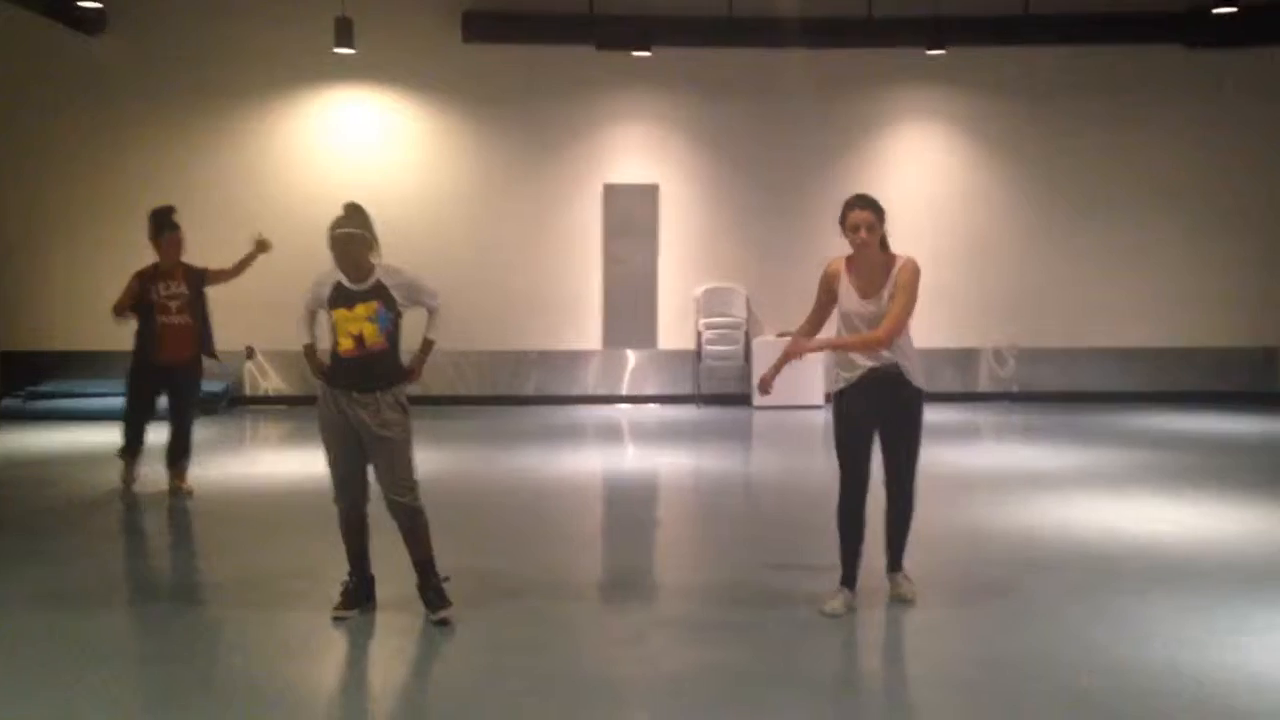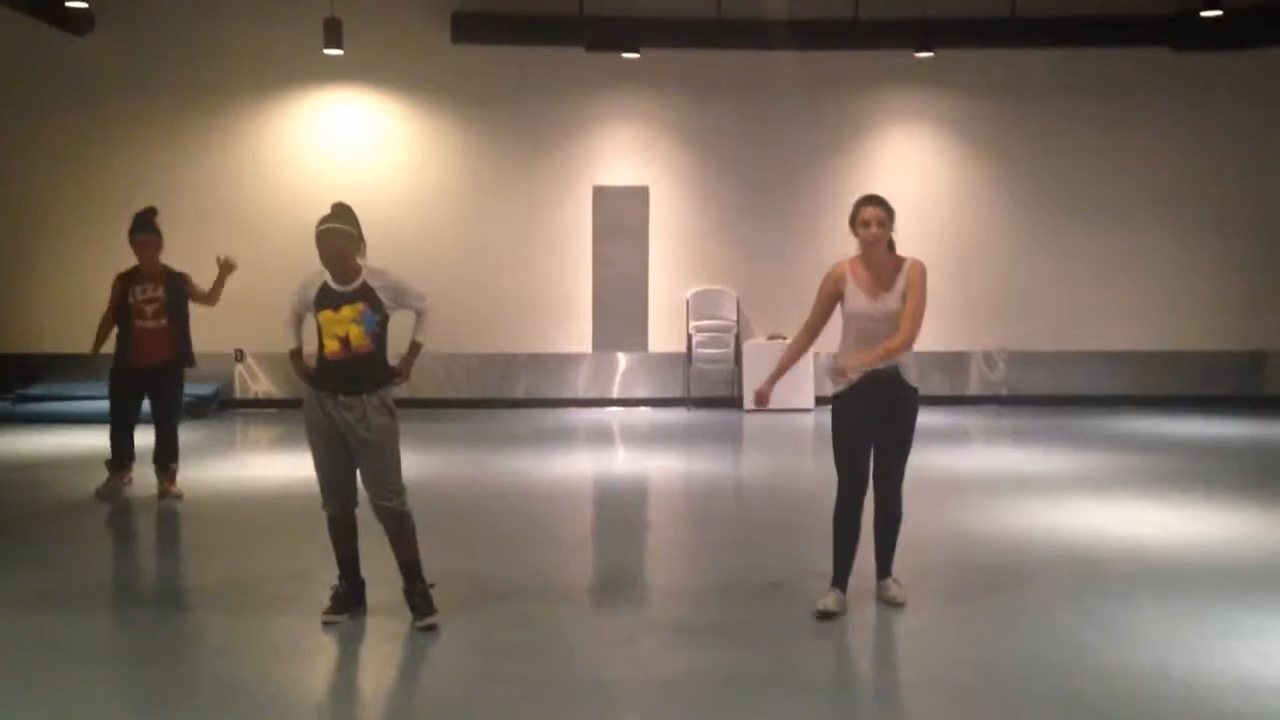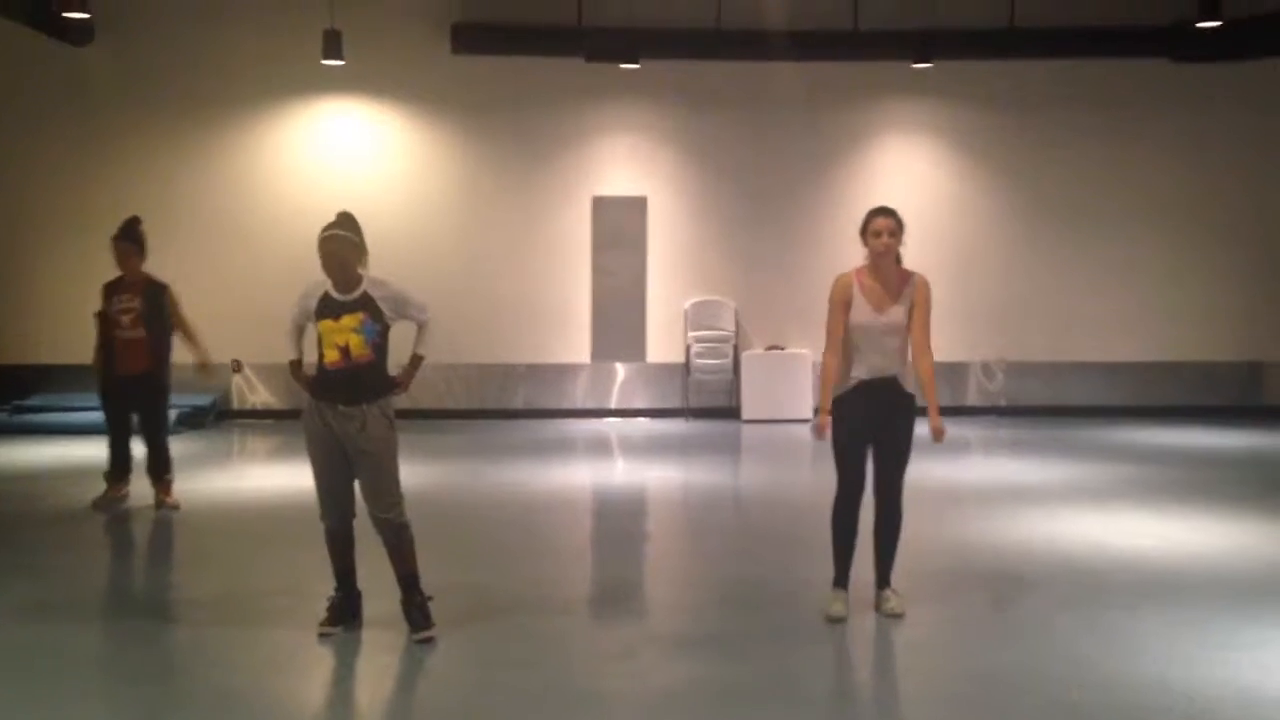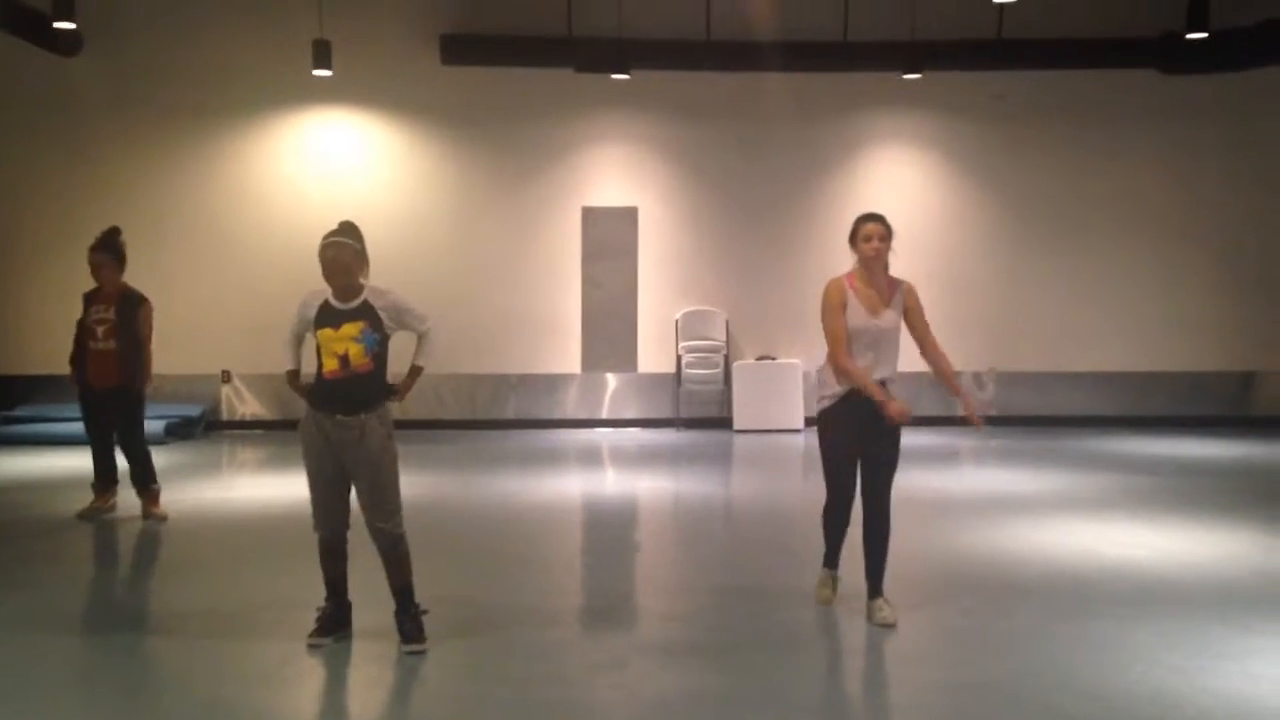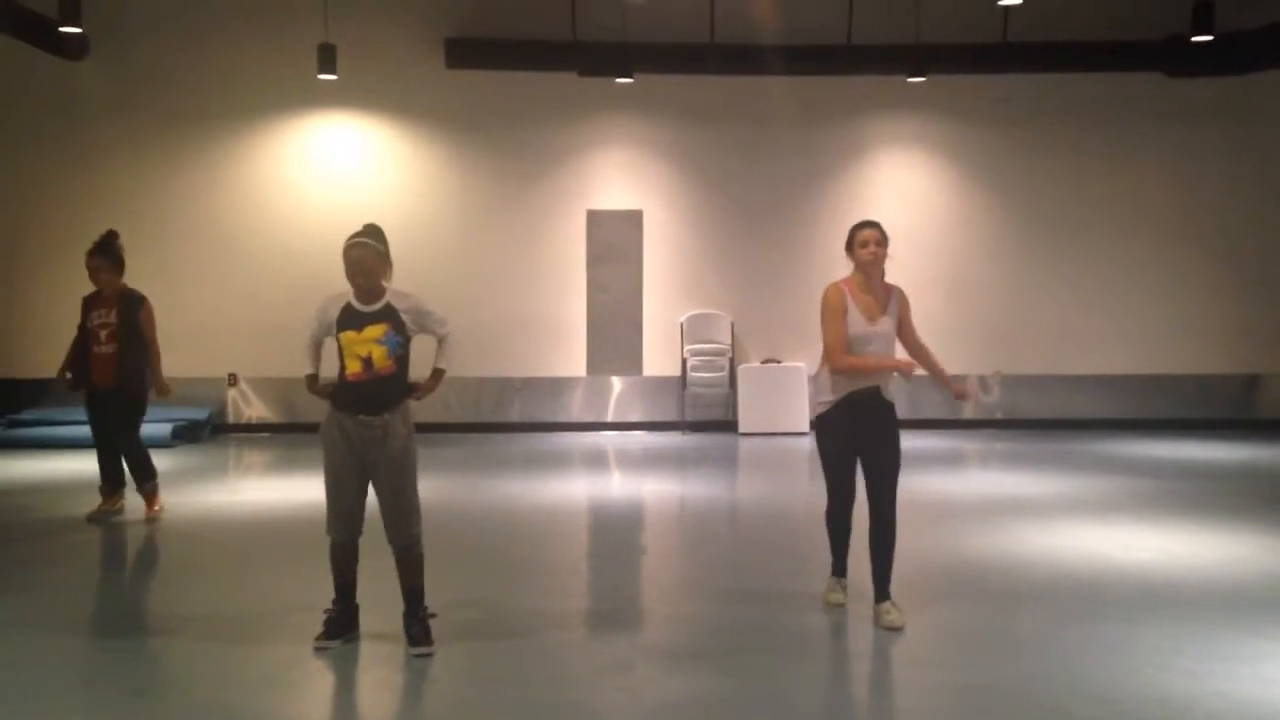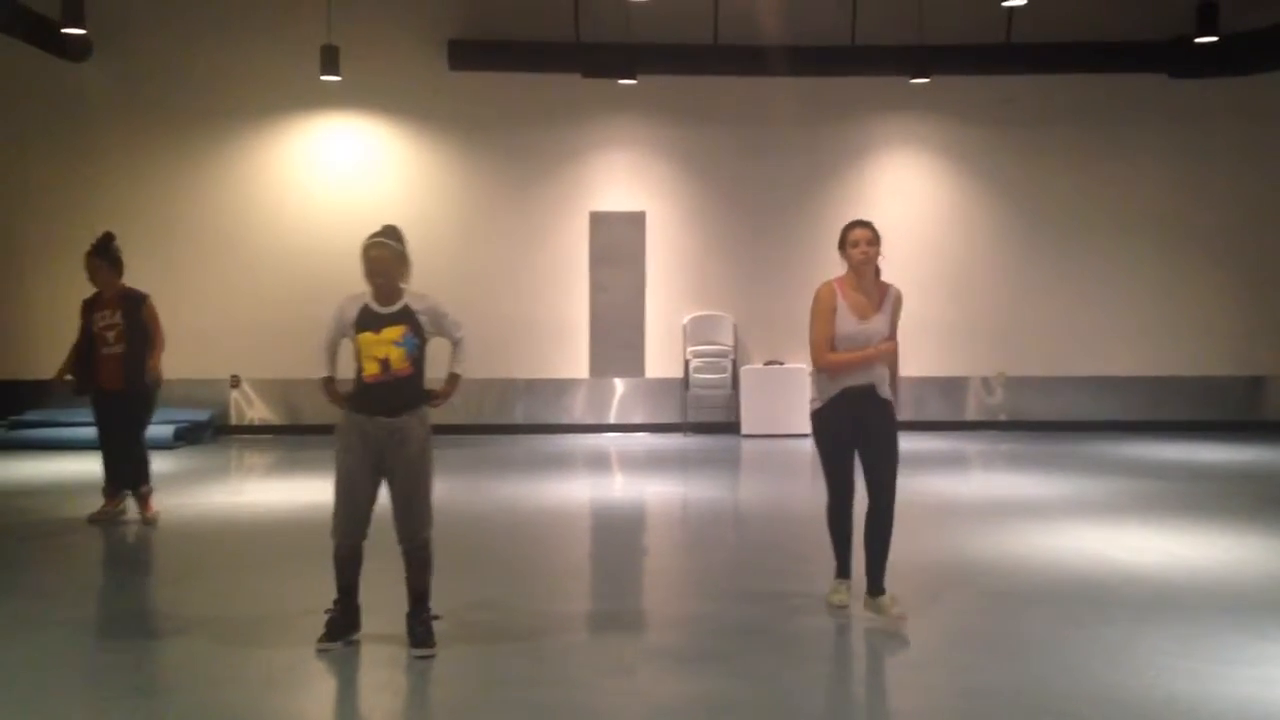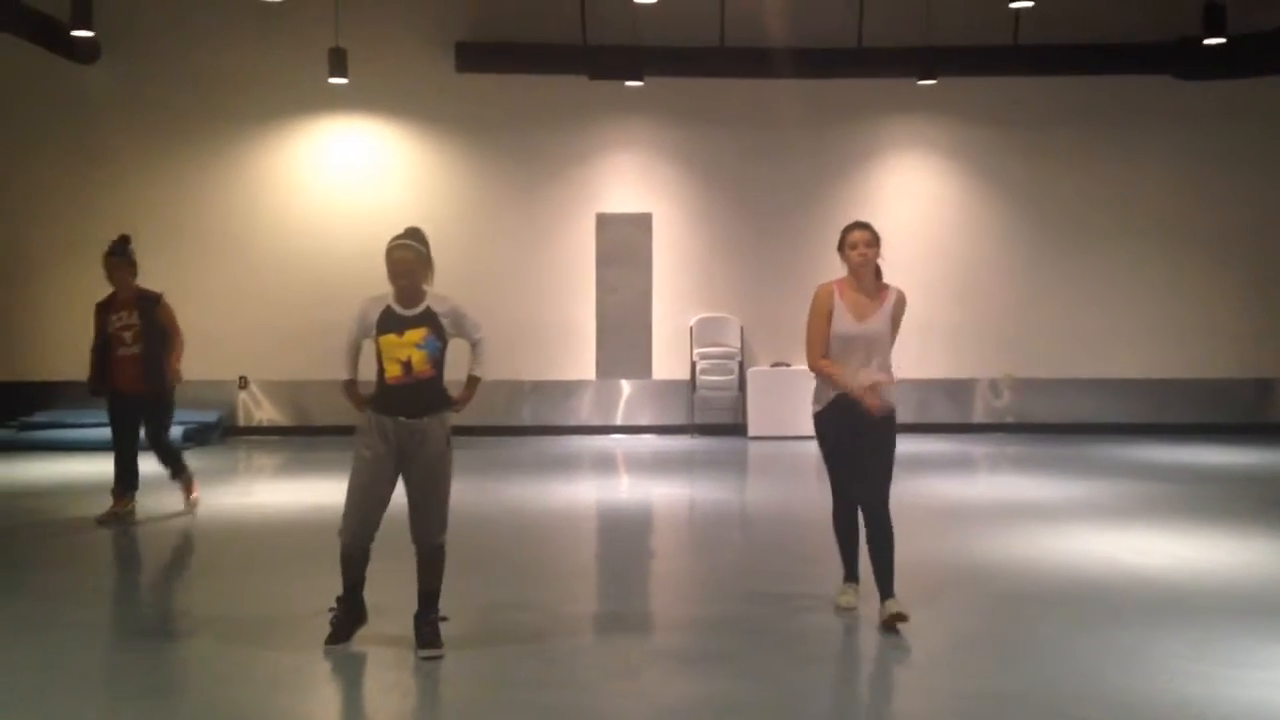
dt=0.2s
person 1, frame 1
left shoulder: (397, 281)
right shoulder: (324, 286)
left elbow: (435, 305)
right elbow: (307, 315)
left wrist: (422, 355)
right wrist: (312, 357)
left hip: (384, 400)
right hip: (336, 401)
left knee: (402, 494)
right knee: (348, 498)
left ankle: (430, 583)
right ankle: (359, 584)
person 1, frame 2
left shoulder: (383, 284)
right shoulder: (311, 287)
left elbow: (422, 307)
right elbow: (294, 318)
left wrist: (410, 358)
right wrist: (297, 360)
left hip: (371, 403)
right hip: (322, 404)
left knee: (389, 498)
right knee: (336, 502)
left ankle: (416, 587)
right ankle: (350, 588)
person 1, frame 3
left shoulder: (384, 294)
right shoulder: (312, 297)
left elbow: (424, 319)
right elbow: (295, 328)
left wrist: (411, 368)
right wrist: (297, 369)
left hip: (371, 413)
right hip: (323, 414)
left knee: (387, 510)
right knee: (334, 513)
left ankle: (414, 600)
right ankle: (346, 600)
person 1, frame 4
left shoulder: (385, 303)
right shoulder: (311, 306)
left elbow: (424, 329)
right elbow: (294, 338)
left wrist: (411, 377)
right wrist: (294, 377)
left hip: (369, 423)
right hip: (321, 424)
left knee: (385, 521)
right knee: (328, 524)
left ankle: (408, 612)
right ankle: (336, 610)
person 1, frame 5
left shoulder: (407, 307)
right shoulder: (332, 309)
left elbow: (444, 333)
right elbow: (314, 342)
left wrist: (434, 379)
right wrist: (313, 380)
left hip: (391, 425)
right hip: (342, 425)
left knee: (403, 525)
right knee: (342, 526)
left ankle: (416, 616)
right ankle: (344, 612)
person 1, frame 6
left shoulder: (424, 309)
right shoulder: (350, 310)
left elbow: (458, 337)
right elbow: (330, 344)
left wrist: (451, 383)
right wrist: (329, 384)
left hip: (408, 426)
right hip: (359, 426)
left knee: (414, 528)
right knee: (348, 526)
left ankle: (420, 619)
right ankle: (345, 612)
person 1, frame 7
left shoulder: (446, 311)
right shoulder: (372, 311)
left elbow: (477, 340)
right elbow: (352, 345)
left wrist: (470, 388)
right wrist: (351, 388)
left hip: (430, 428)
right hip: (380, 426)
left knee: (430, 530)
right knee: (356, 525)
left ankle: (428, 620)
right ankle: (350, 608)
person 2, frame 1
left shoulder: (906, 269)
right shoulder: (834, 272)
left elbow: (886, 334)
right elbow: (812, 324)
left wrist: (822, 345)
right wrist: (775, 368)
left hip: (901, 385)
right hip: (854, 387)
left knee: (901, 486)
right knee: (853, 488)
left ankle: (896, 570)
right ankle: (847, 584)
person 2, frame 2
left shoulder: (912, 270)
right shoulder: (840, 274)
left elbow: (907, 335)
right elbow: (809, 332)
left wrist: (865, 359)
right wrist: (771, 380)
left hip: (897, 388)
right hip: (852, 390)
left knee: (889, 487)
right knee: (851, 488)
left ankle: (885, 575)
right ankle: (838, 586)
person 2, frame 3
left shoulder: (916, 285)
right shoulder: (845, 284)
left elbow: (921, 349)
right elbow: (834, 350)
left wrist: (933, 410)
right wrist: (825, 408)
left hip: (896, 396)
right hip: (851, 396)
left knee: (890, 495)
right knee: (849, 491)
left ankle: (884, 585)
right ankle: (840, 587)
person 2, frame 4
left shoulder: (904, 292)
right shoulder: (837, 289)
left elbow: (930, 349)
right elbow: (841, 358)
left wrist: (964, 398)
right wrist: (882, 401)
left hip: (885, 402)
right hip: (839, 402)
left knee: (878, 502)
right knee: (840, 497)
left ankle: (876, 594)
right ankle: (829, 569)
person 2, frame 5
left shoulder: (896, 297)
right shoulder: (836, 294)
left elbow: (915, 348)
right elbow: (837, 360)
left wrist: (949, 384)
right wrist: (892, 364)
left hip: (879, 406)
right hip: (836, 407)
left knee: (884, 504)
right knee: (841, 498)
left ankle: (883, 597)
right ankle: (837, 575)
person 2, frame 6
left shoulder: (892, 296)
right shoulder: (828, 294)
right elbow: (821, 359)
left wrist: (893, 384)
right wrist: (873, 354)
left hip: (876, 403)
right hip: (833, 405)
left knee: (883, 496)
right knee: (840, 496)
left ankle: (877, 590)
right ankle: (842, 577)
person 2, frame 7
left shoulder: (895, 298)
right shoulder: (826, 295)
right elbow: (816, 361)
right wrist: (857, 389)
left hip: (878, 409)
right hip: (834, 408)
left knee: (876, 502)
right knee: (845, 499)
left ankle: (888, 597)
right ankle: (850, 580)
person 3, frame 1
left shoulder: (196, 276)
right shoulder: (143, 277)
left elbow: (232, 273)
right elbow: (119, 310)
left wrist: (254, 252)
right wrist: (129, 301)
left hip: (187, 362)
right hip: (150, 362)
left knee: (183, 420)
right knee: (137, 413)
left ankle: (178, 474)
right ankle: (130, 459)
person 3, frame 2
left shoulder: (177, 280)
right shoulder: (123, 281)
left elbow: (210, 299)
right elbow: (110, 318)
left wrist: (224, 274)
right wrist: (96, 348)
left hip: (167, 366)
right hip: (129, 365)
left knee: (167, 423)
right knee: (121, 421)
left ankle: (167, 477)
right ankle: (119, 473)
person 3, frame 3
left shoulder: (159, 291)
right shoulder: (110, 290)
left elbow: (181, 324)
right elbow: (103, 329)
left wrist: (199, 351)
right wrist: (99, 362)
left hip: (149, 375)
right hip: (116, 376)
left knee: (155, 433)
right knee: (118, 432)
left ankle: (163, 488)
right ankle: (117, 485)
person 3, frame 4
left shoulder: (137, 302)
right shoulder: (89, 299)
left elbow: (144, 343)
right elbow: (82, 339)
left wrist: (145, 376)
right wrist: (76, 370)
left hip: (124, 387)
right hip: (92, 386)
left knee: (133, 443)
right knee: (99, 443)
left ankle: (150, 499)
right ankle: (105, 495)
person 3, frame 5
left shoulder: (137, 303)
right shoulder: (89, 303)
left elbow: (150, 342)
right elbow: (81, 339)
left wrist: (157, 377)
right wrist: (66, 367)
left hip: (128, 386)
right hip: (97, 387)
left knee: (128, 440)
right knee: (105, 443)
left ankle: (151, 496)
right ankle: (113, 497)
person 3, frame 6
left shoulder: (139, 301)
right shoulder: (90, 306)
left elbow: (157, 336)
right elbow: (83, 342)
left wrist: (154, 362)
right wrist: (65, 369)
left hip: (136, 386)
right hip: (104, 388)
left knee: (132, 440)
right knee: (110, 443)
left ankle: (144, 498)
right ankle: (115, 498)
person 3, frame 7
left shoulder: (154, 302)
right shoulder: (103, 308)
left elbow: (175, 335)
right elbow: (99, 345)
left wrist: (174, 363)
right wrist: (95, 375)
left hip: (154, 386)
right hip: (120, 389)
left knee: (157, 439)
right knee: (123, 445)
left ankle: (187, 482)
right ankle: (123, 500)
